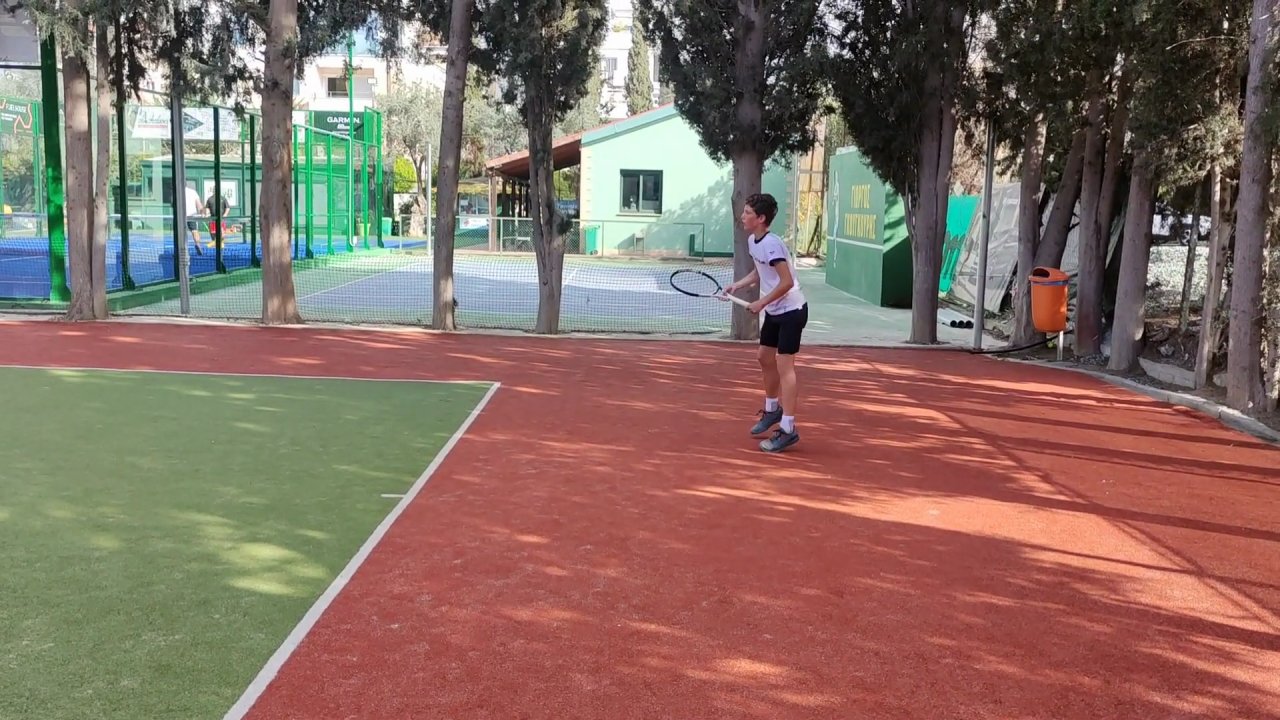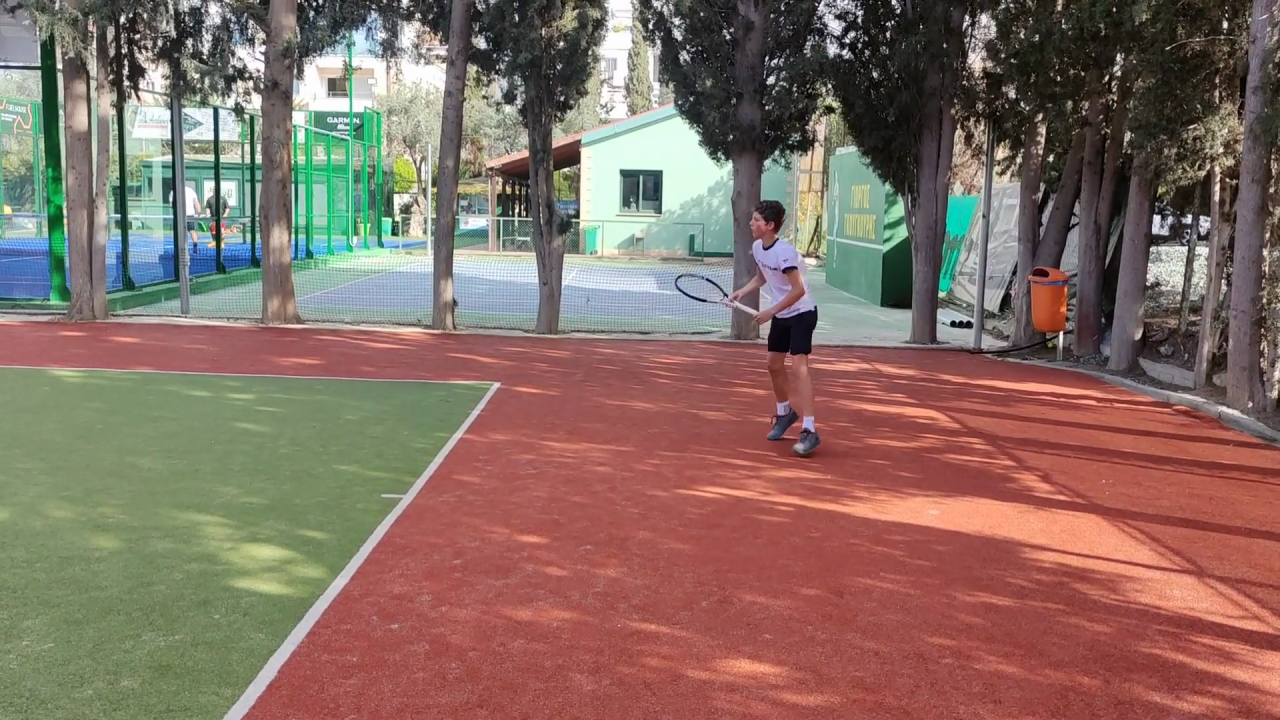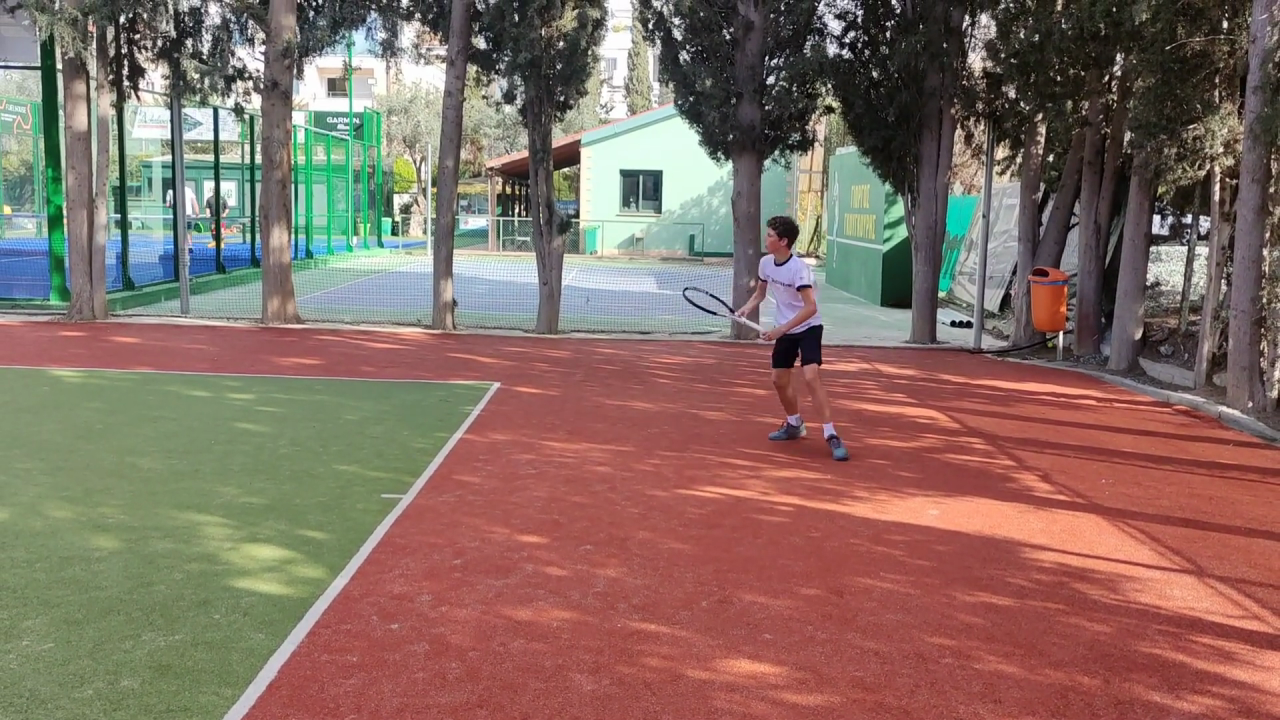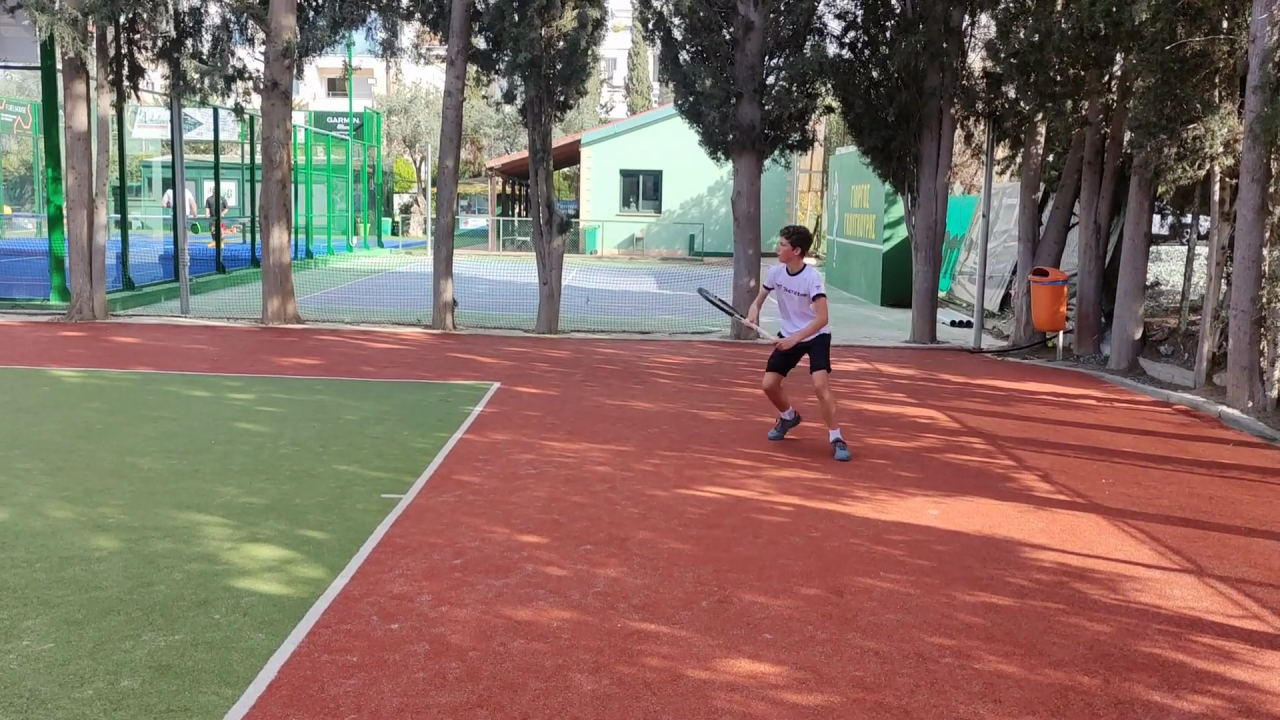
dt=0.1s
person 1, frame 1
left shoulder: (773, 244)
right shoulder: (752, 242)
left elbow: (788, 281)
left wrist: (762, 302)
right wrist: (737, 285)
left hip: (792, 310)
right hip: (773, 310)
left knee: (785, 367)
right knee: (765, 358)
left ankle: (786, 430)
right ankle: (772, 410)
person 1, frame 2
left shoulder: (785, 251)
right shoulder: (757, 247)
left elbow: (798, 290)
left wrist: (770, 311)
right wrist: (742, 291)
left hip: (801, 313)
right hip: (781, 315)
left knee: (799, 368)
right knee: (774, 364)
left ankle: (809, 431)
right ankle: (785, 413)
person 1, frame 3
left shoulder: (799, 268)
right shoulder: (766, 263)
left elbow: (810, 308)
right elbow: (760, 291)
left wrist: (780, 329)
right wrist: (747, 307)
left hip: (808, 328)
right hip: (784, 330)
left knee: (812, 377)
right knee: (780, 381)
left ankle: (831, 436)
right ankle: (794, 424)
person 1, frame 4
left shoulder: (813, 277)
right shoulder: (775, 272)
left elbow: (823, 318)
right elbow: (759, 299)
left wrist: (794, 339)
right wrist: (753, 313)
left hip: (816, 336)
right hip: (789, 336)
left knee: (820, 384)
right knee: (769, 384)
left ankle: (836, 439)
right ankle: (788, 416)
